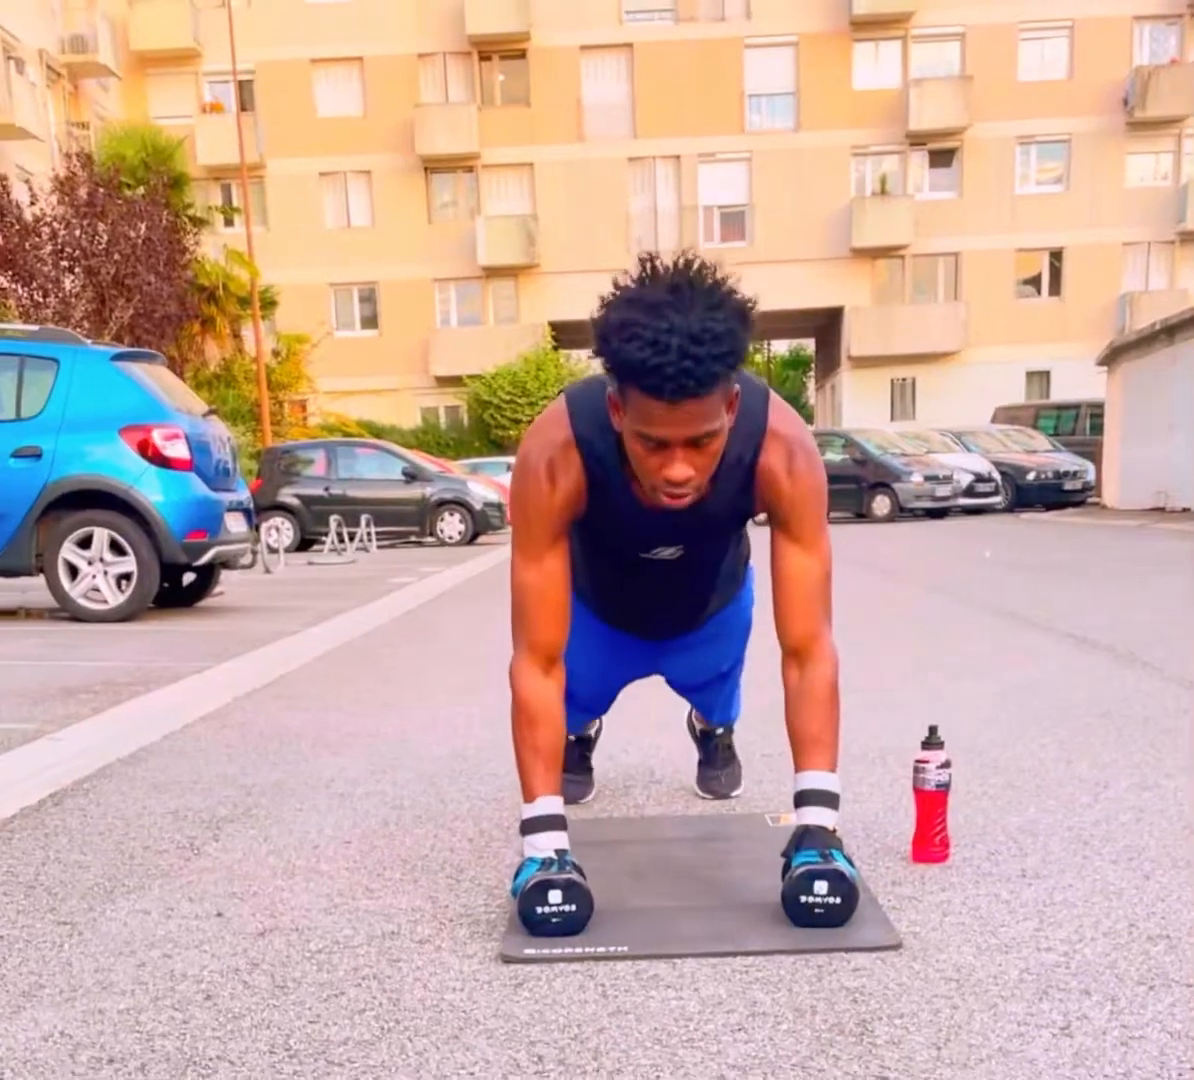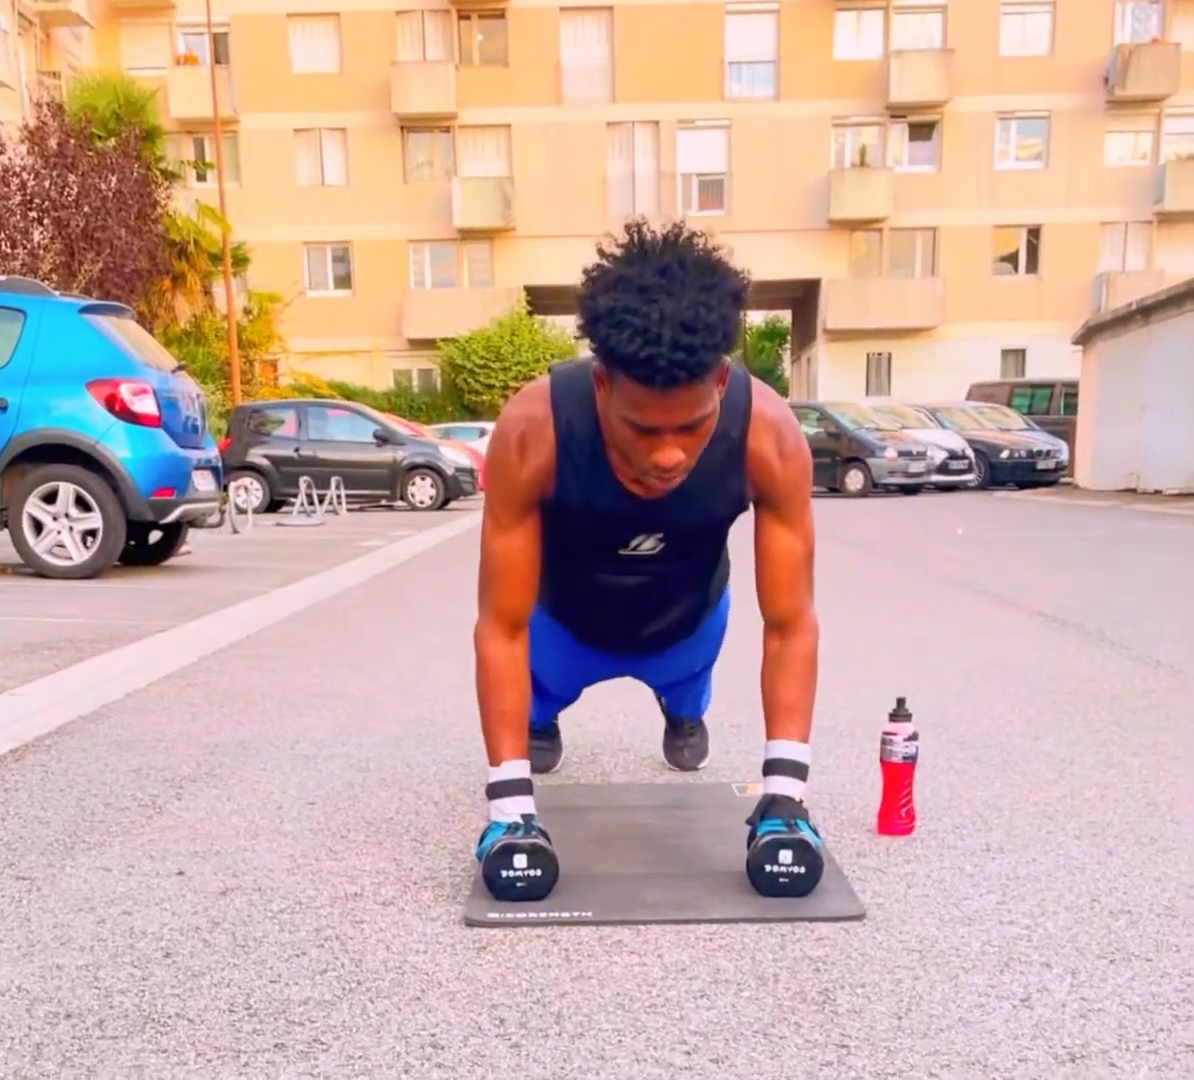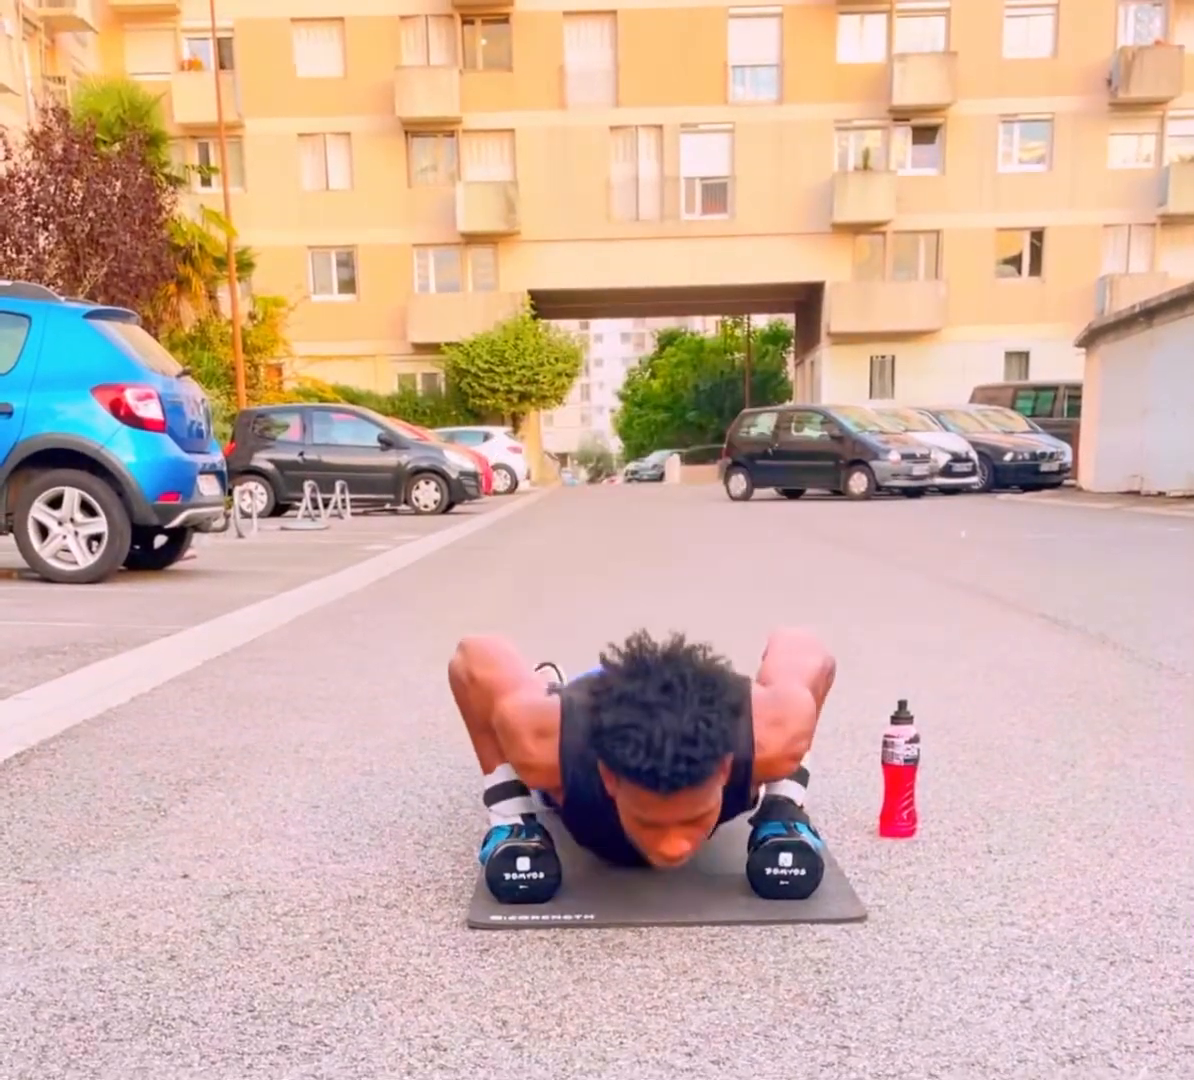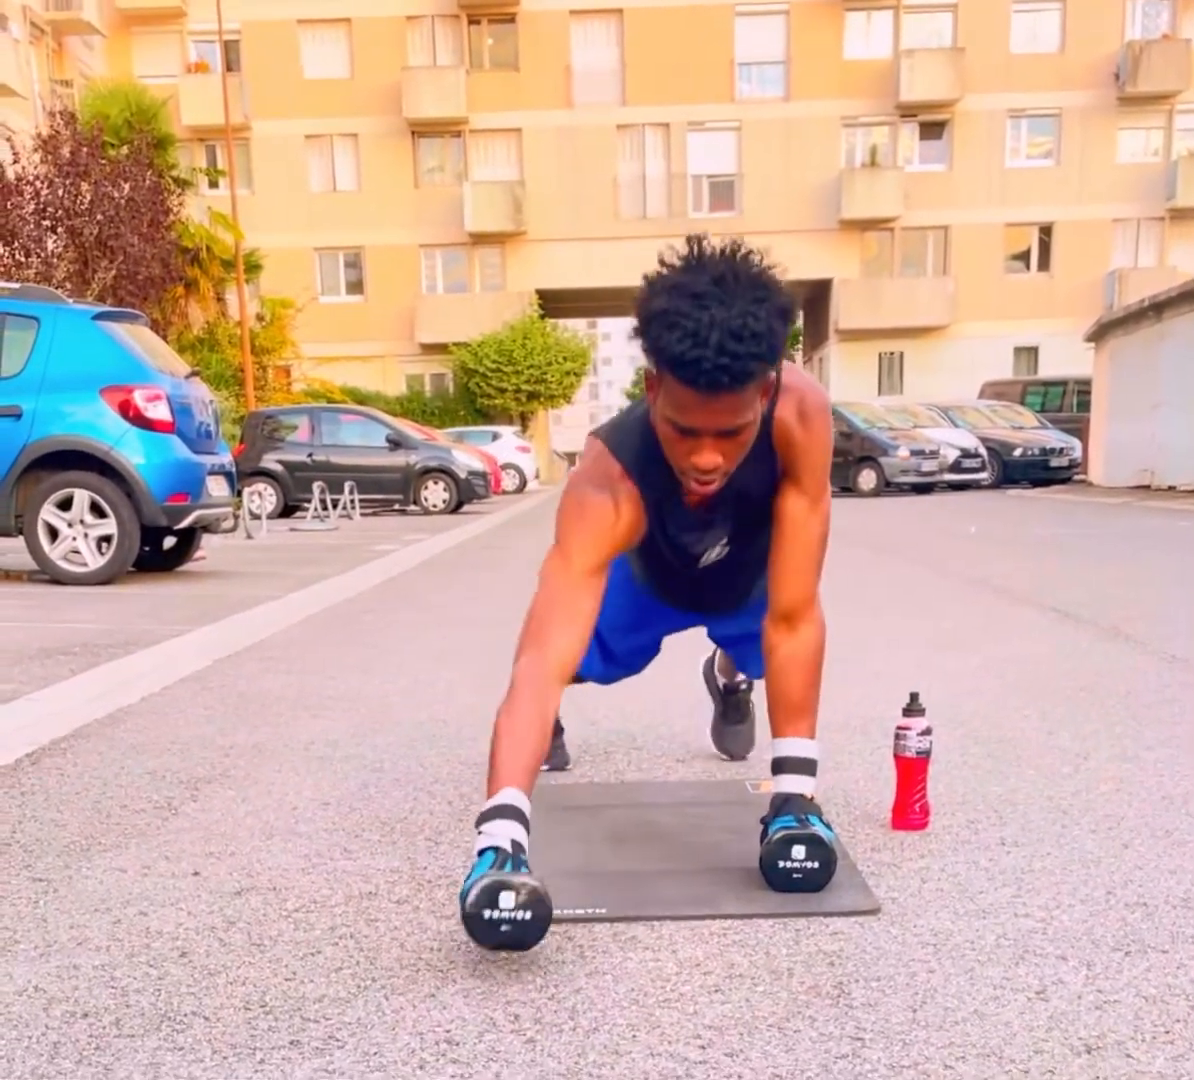
dt=1s
person 1, frame 1
left shoulder: (783, 449)
right shoulder: (554, 453)
left elbow: (808, 649)
right elbow: (537, 661)
left wrist: (817, 819)
right wrist: (543, 838)
left hip: (712, 600)
right hip: (598, 606)
left knee: (716, 698)
left ankle: (713, 730)
right ankle: (578, 736)
person 1, frame 2
left shoulder: (770, 436)
right shoulder: (531, 430)
left elbow: (790, 624)
right elbow: (502, 626)
left wrist: (785, 789)
right wrist: (509, 800)
left hip: (688, 619)
right hip: (567, 621)
left knee: (686, 704)
right knee: (540, 705)
left ankle: (683, 715)
right ankle: (541, 722)
person 1, frame 3
left shoulder: (770, 736)
right shoulder: (545, 747)
left elbow: (808, 652)
right elbow: (470, 659)
left wrist: (784, 799)
right wrist: (507, 800)
person 1, frame 4
left shoulder: (800, 412)
right shoulder: (608, 482)
left elbow: (792, 620)
right elbow: (541, 671)
left wrist: (795, 786)
right wrist: (502, 832)
left hip: (745, 578)
right hip: (649, 575)
left knee: (753, 651)
right knee: (603, 660)
left ankle: (729, 675)
